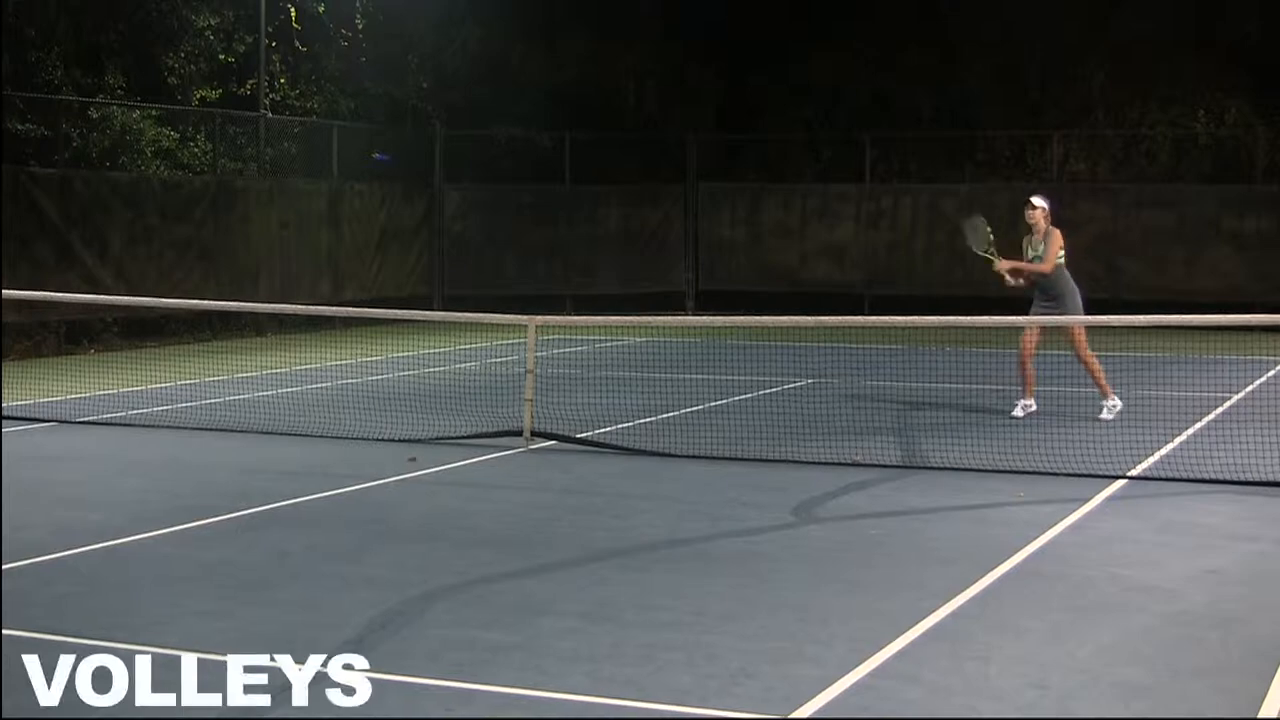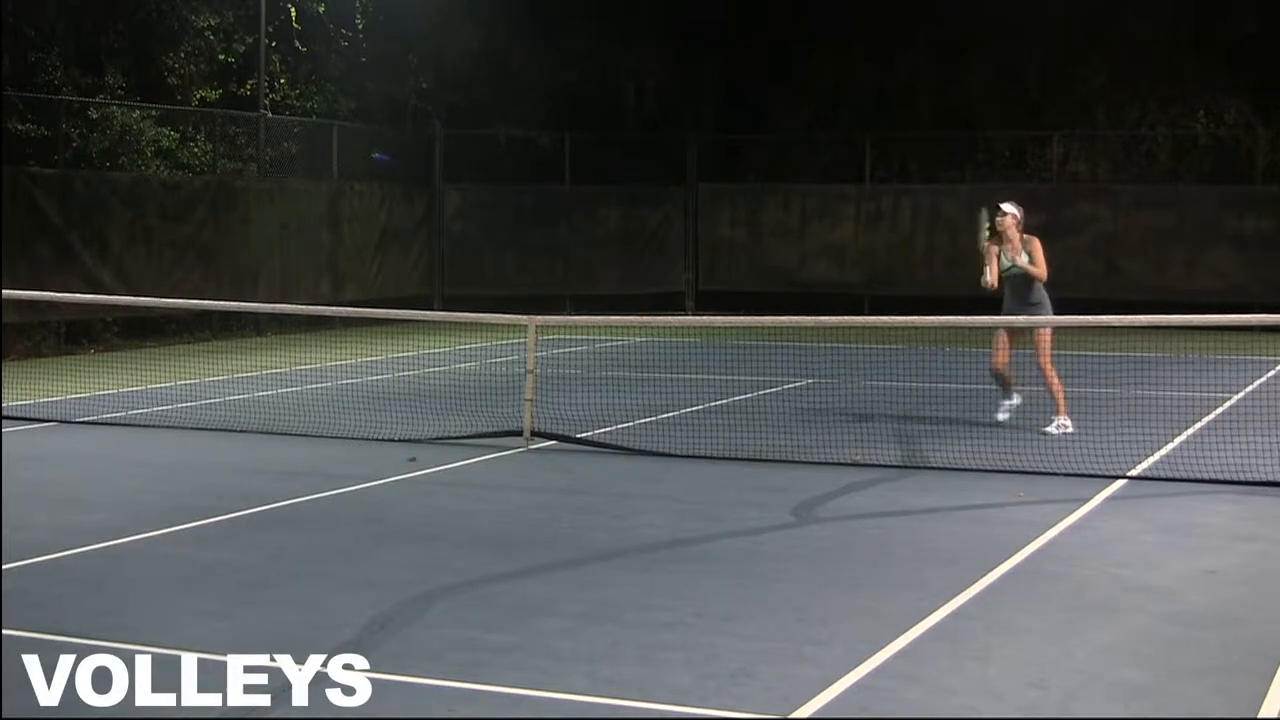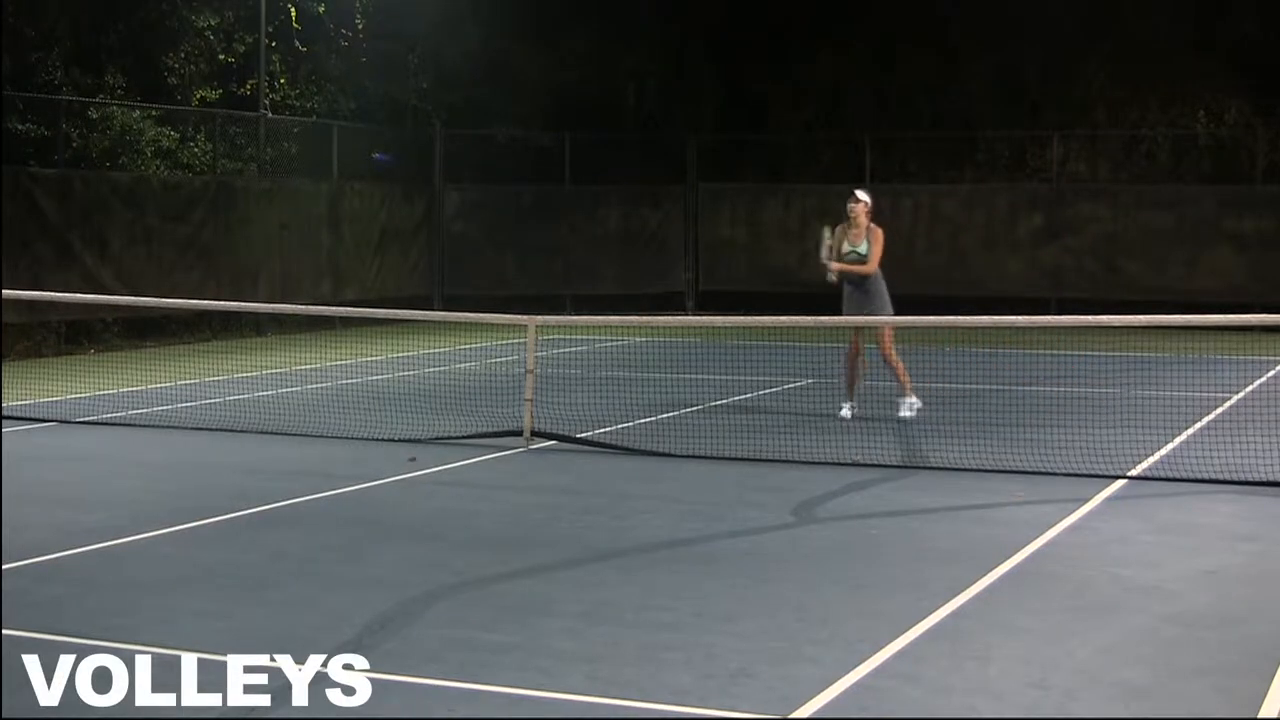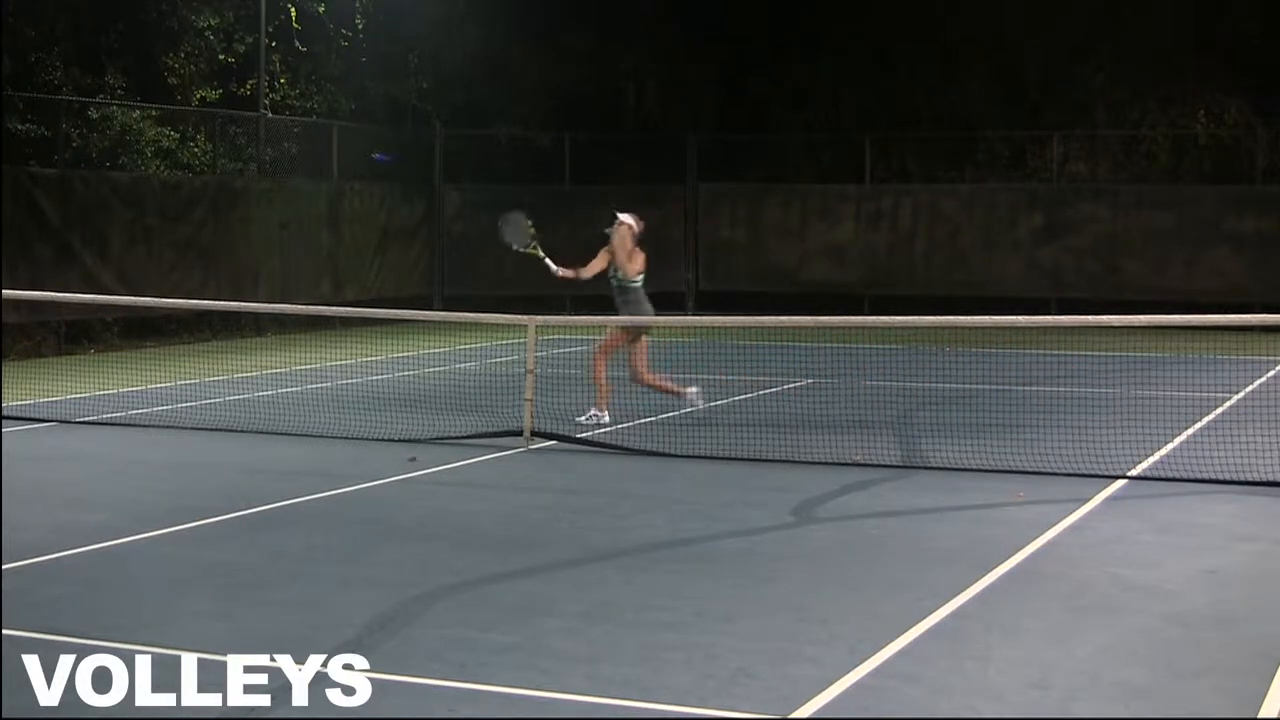
dt=1s
person 1, frame 1
left shoulder: (1053, 233)
right shoulder: (1028, 241)
left elbow: (1047, 267)
left wrist: (1011, 264)
right wrist: (1015, 278)
left hip: (1065, 297)
right hip: (1042, 298)
left knee: (1083, 352)
right knee: (1025, 351)
left ankle: (1111, 399)
right ankle: (1028, 401)
person 1, frame 2
left shoulder: (1032, 242)
right shoulder: (993, 245)
left elbow: (1043, 276)
right elbow: (993, 282)
left wrist: (1021, 263)
right wrist: (988, 281)
left hip: (1037, 307)
right hip: (1011, 308)
left knee: (1044, 365)
right knee: (997, 366)
left ankle: (1062, 418)
right ankle: (1010, 397)
person 1, frame 3
left shoulder: (876, 232)
right shoulder: (841, 231)
left elbow: (871, 269)
right elbow: (836, 265)
left wrist: (842, 267)
right wrist: (832, 272)
left hip: (874, 294)
right hip: (852, 293)
left knee: (886, 351)
right knee: (853, 351)
left ankle: (910, 396)
right ankle: (850, 401)
person 1, frame 4
left shoulder: (638, 255)
right shoulder: (608, 251)
left elbow: (629, 274)
right elbow: (587, 272)
left wrist: (619, 248)
right wrist: (565, 272)
left hip: (636, 314)
right hip: (630, 315)
left knee: (600, 354)
right knee: (640, 375)
left ankle: (600, 411)
right ankle: (685, 392)
